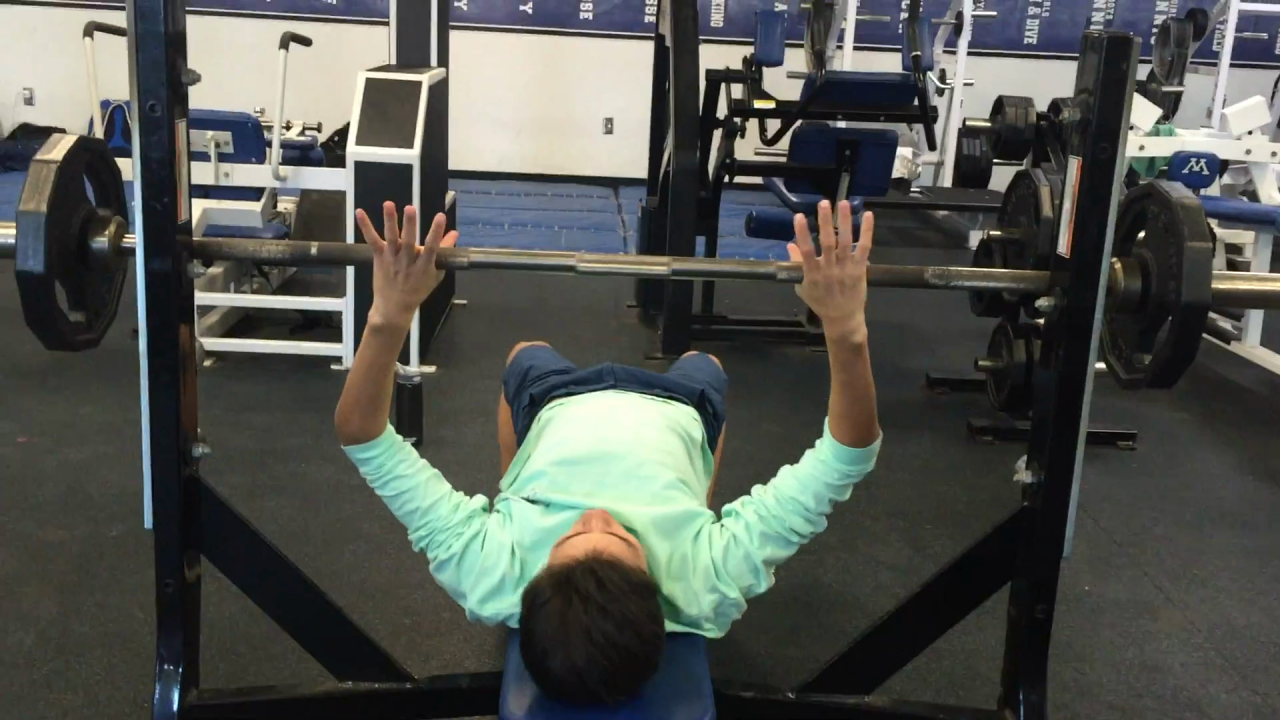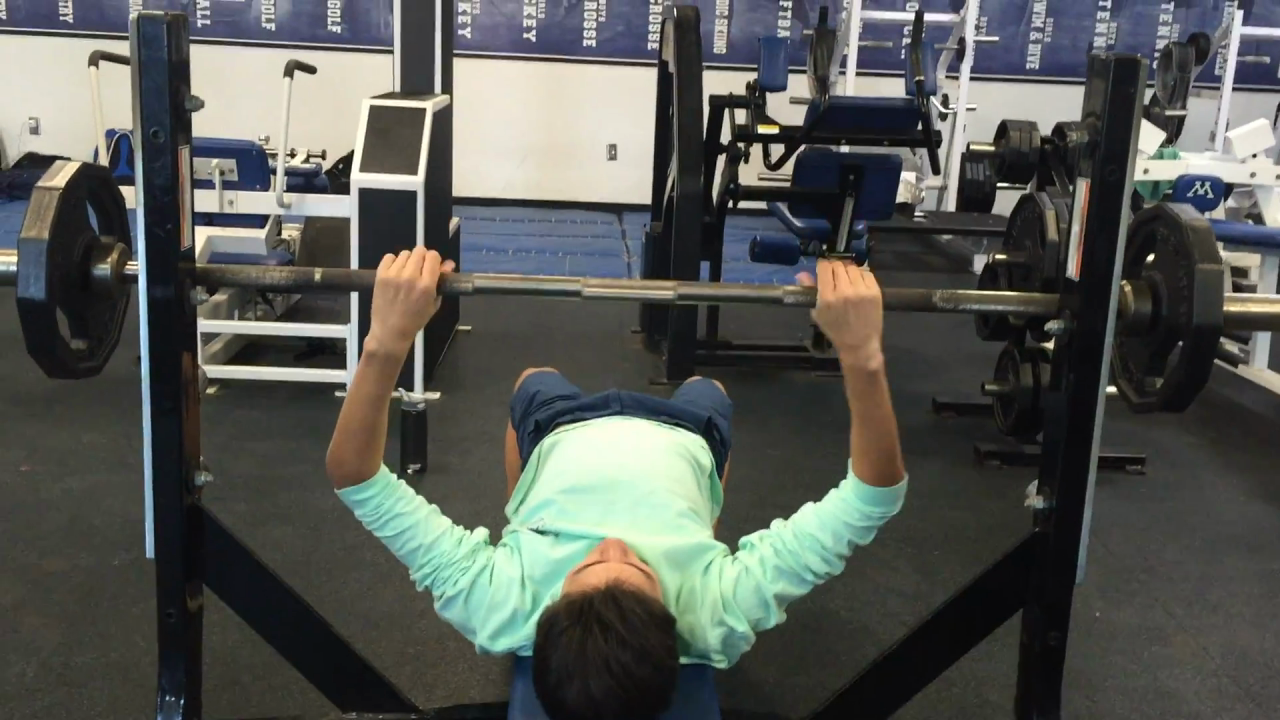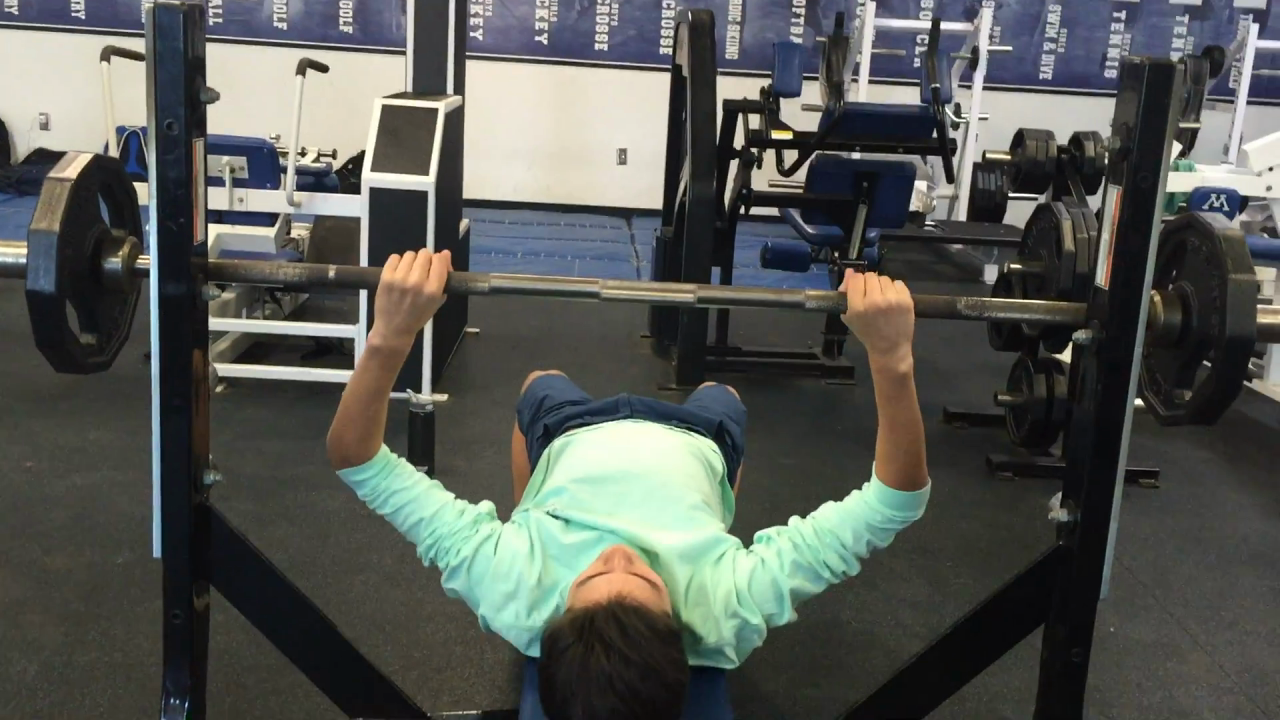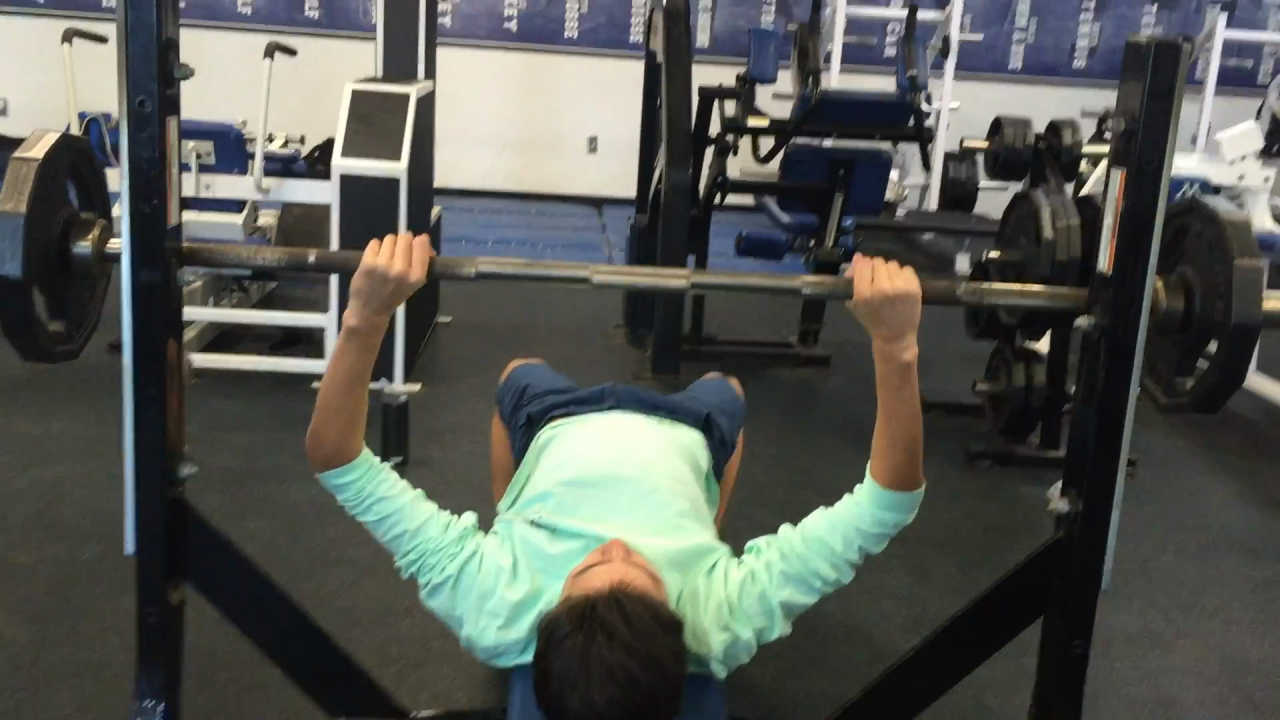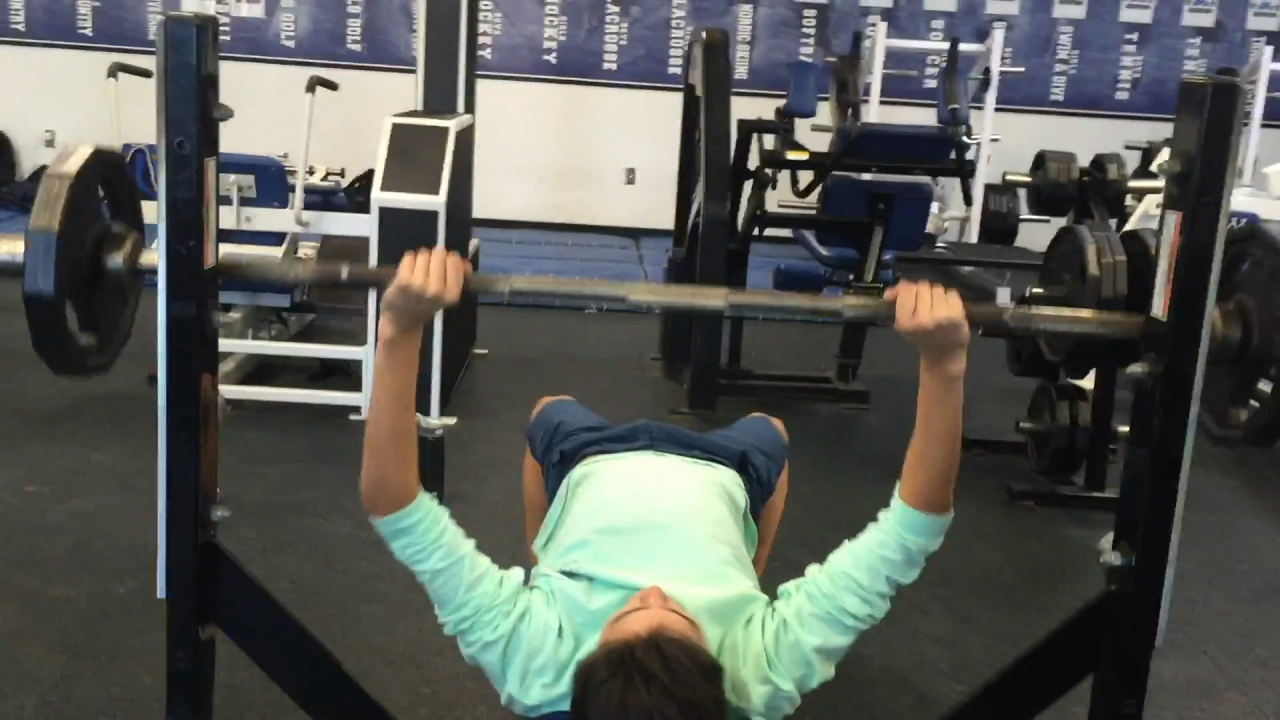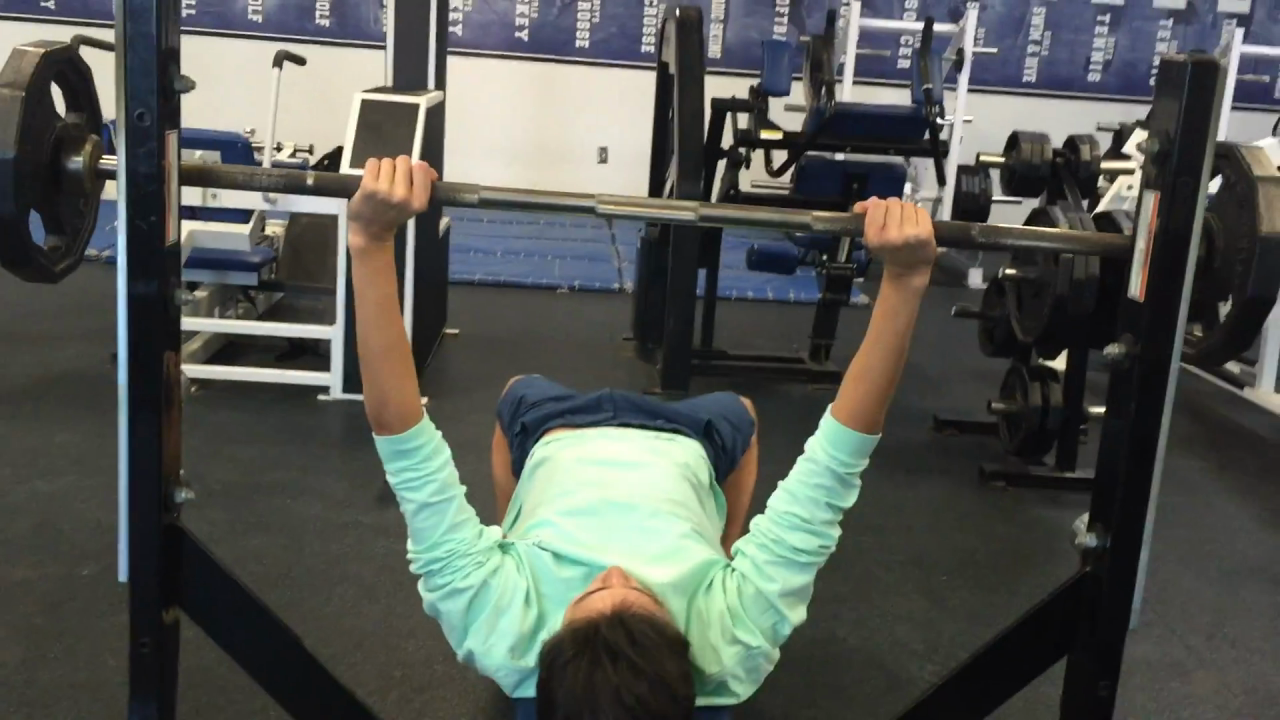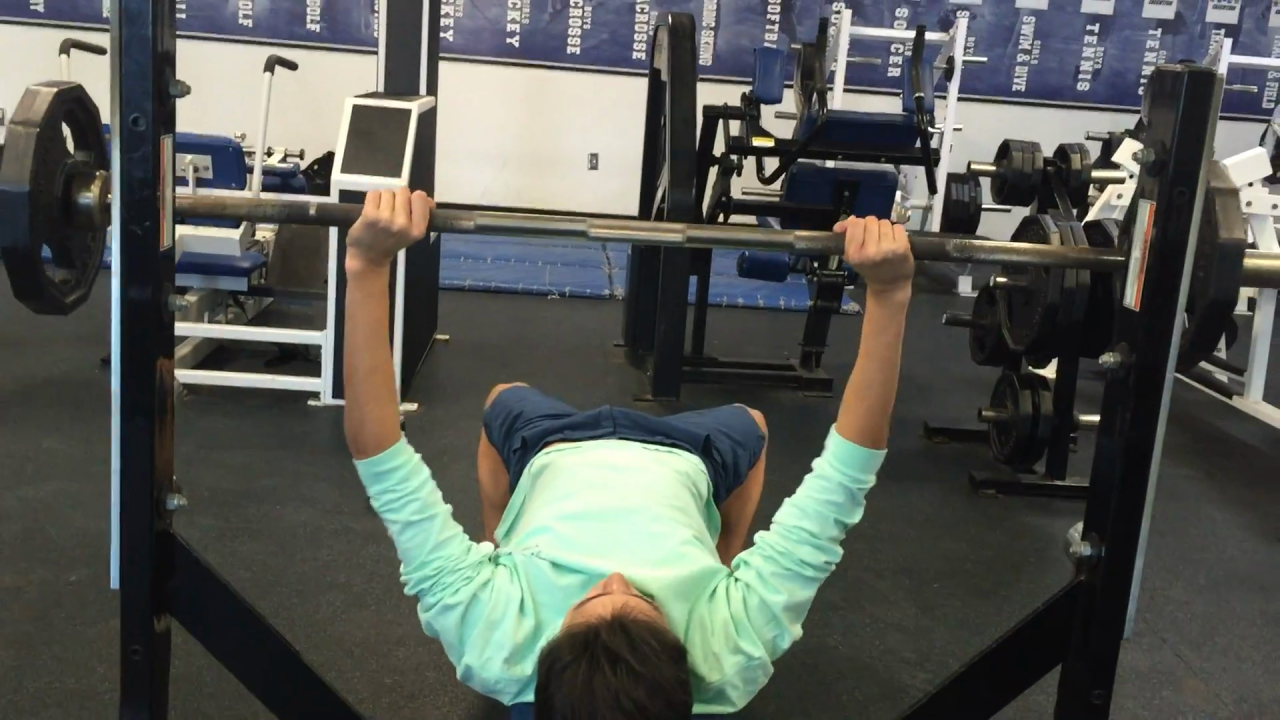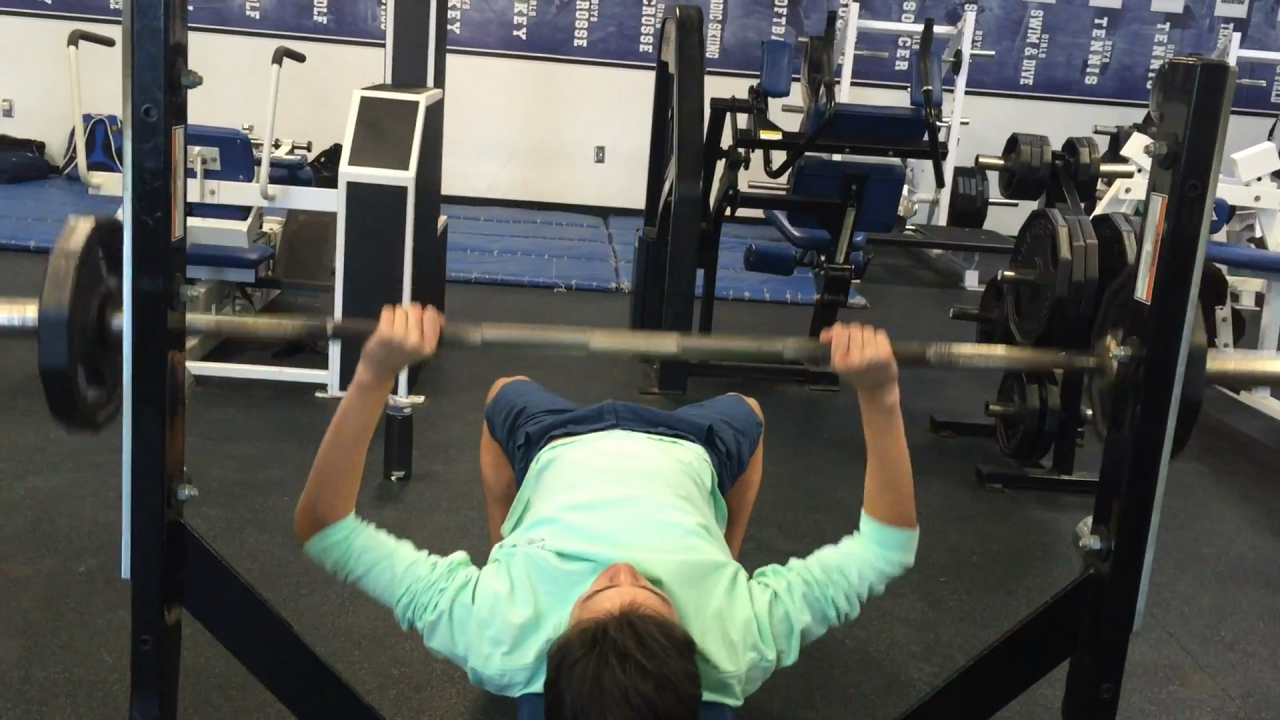
dt=0.5s
person 1, frame 1
left shoulder: (494, 577)
right shoulder: (707, 581)
left elbow: (363, 439)
right elbow: (847, 455)
left wrist: (389, 316)
right wrist: (846, 329)
left knee: (528, 355)
right knee: (702, 365)
person 1, frame 2
left shoulder: (504, 607)
right shoulder: (718, 613)
left elbow: (354, 481)
right elbow: (875, 497)
left wrist: (386, 340)
right wrist: (862, 352)
left knee: (536, 381)
right knee: (706, 392)
person 1, frame 3
left shoulder: (515, 597)
right shoulder: (727, 608)
left elbow: (359, 463)
right elbow: (894, 502)
left wrist: (389, 337)
right wrist: (891, 358)
left knee: (543, 384)
right knee: (721, 396)
person 1, frame 4
left shoulder: (496, 610)
right shoulder: (723, 618)
left elbow: (336, 461)
right elbow: (889, 504)
left wrist: (365, 318)
right wrist: (895, 348)
left knee: (523, 375)
right knee: (722, 390)
person 1, frame 5
left shoulder: (534, 662)
left elbow: (393, 509)
right elbow: (910, 531)
left wrist: (400, 330)
right wrist: (943, 365)
left knee: (553, 412)
right knee: (765, 431)
person 1, frame 6
left shoulder: (500, 631)
right shoulder: (732, 640)
left elbow: (404, 447)
right elbow: (839, 457)
left wrist: (370, 242)
right wrist: (904, 279)
left knee: (524, 396)
right knee: (734, 412)
person 1, frame 7
left shoulder: (497, 648)
right shoulder: (729, 652)
left elbow: (382, 463)
right elbow: (848, 473)
left wrist: (368, 266)
right wrist: (887, 296)
left knee: (509, 401)
right knee: (747, 422)
person 1, frame 8
left shoulder: (497, 638)
right shoulder: (738, 643)
left elbow: (323, 531)
right elbow: (888, 545)
left wrist: (374, 374)
right wrist: (880, 396)
left knee: (510, 392)
right knee: (743, 410)
